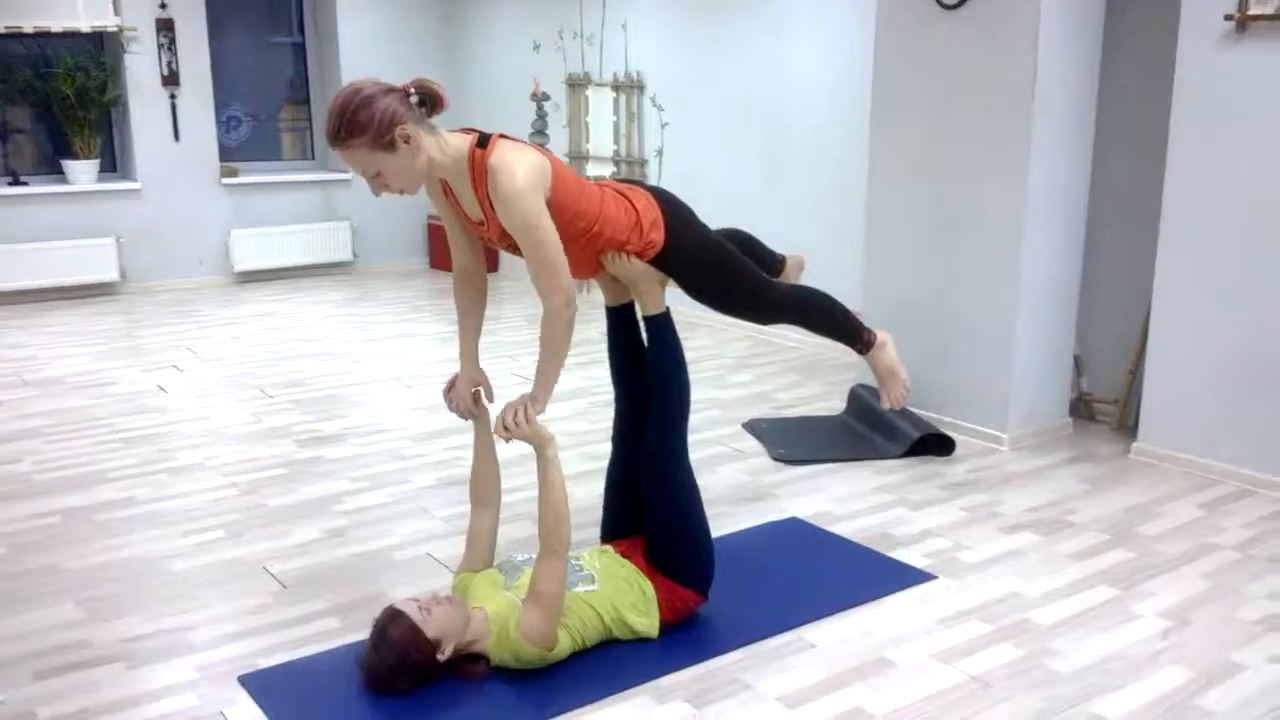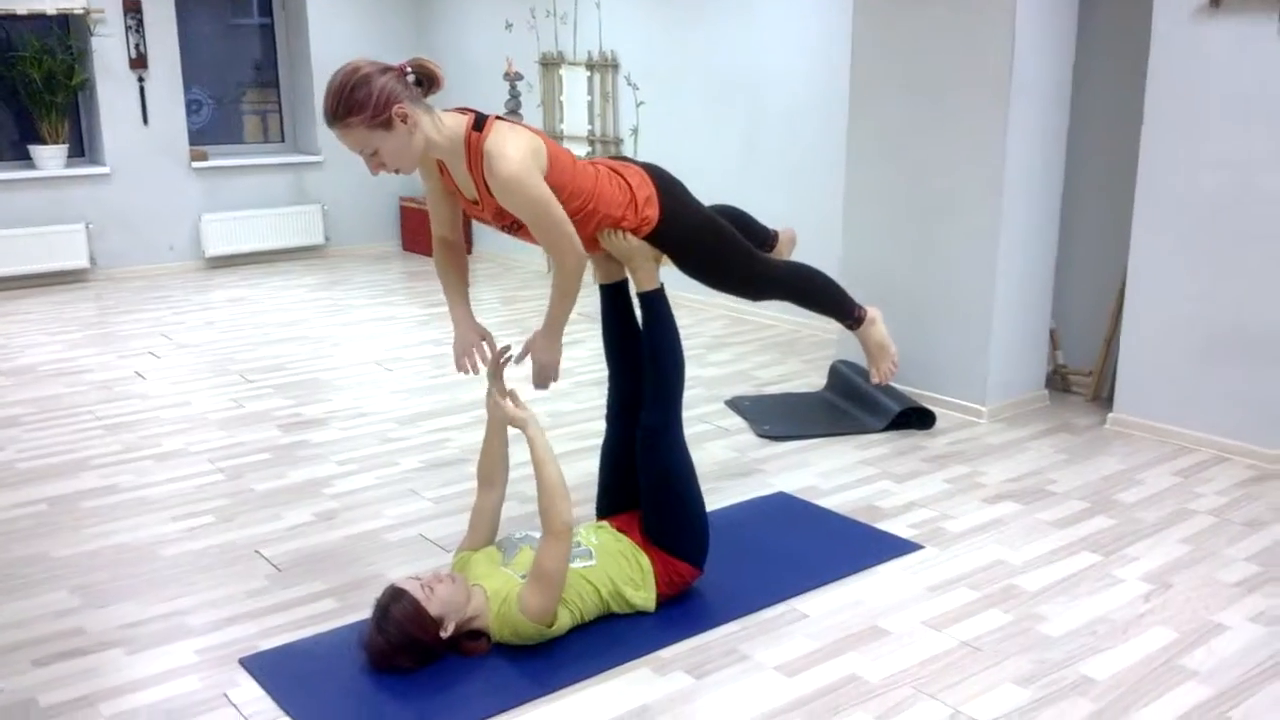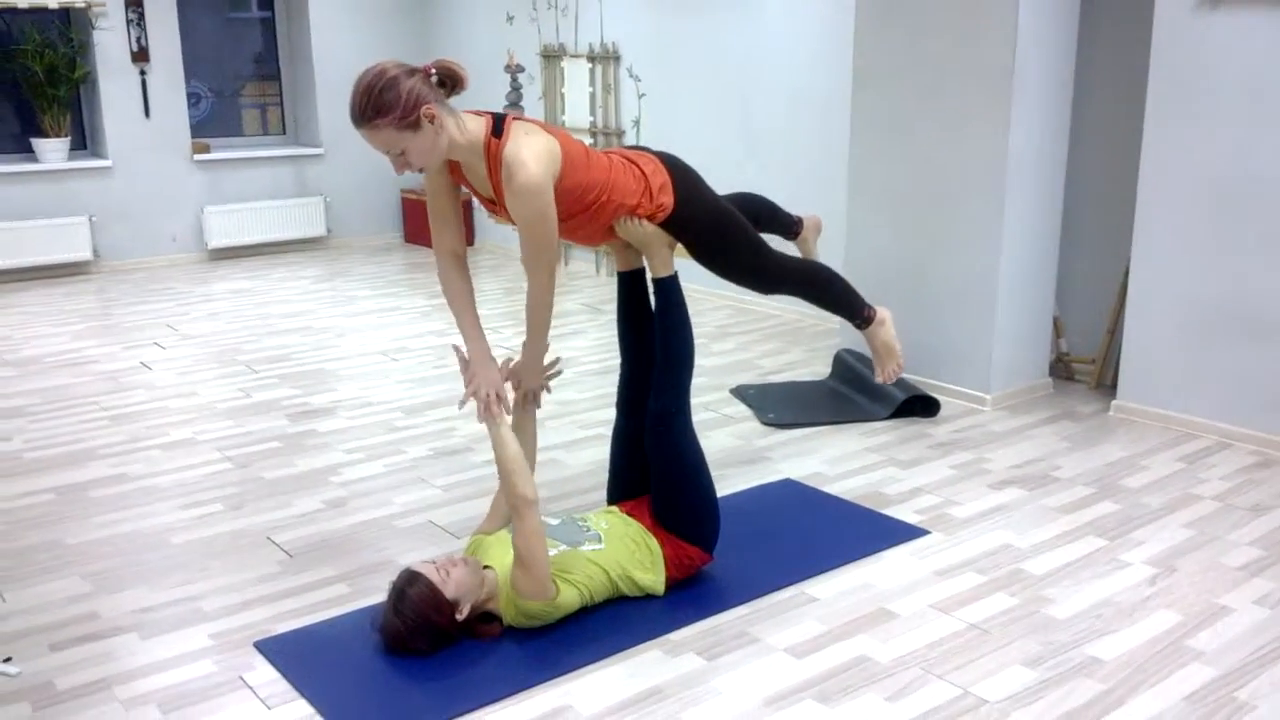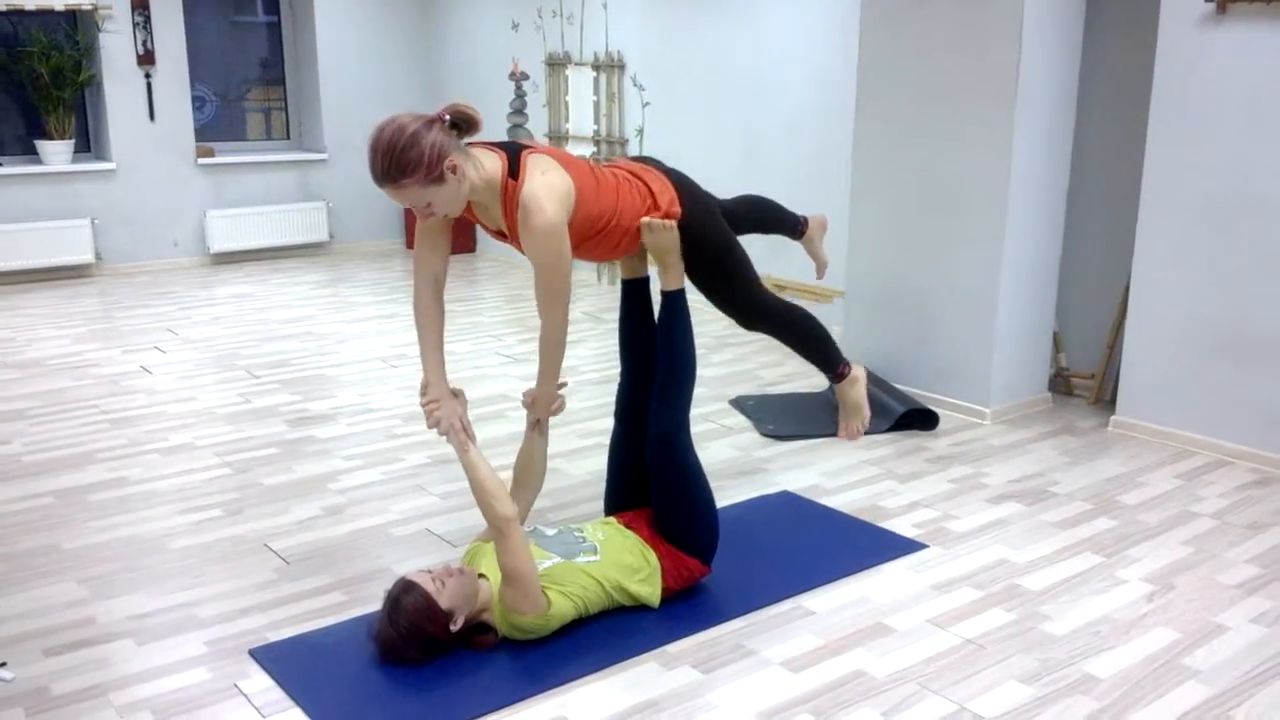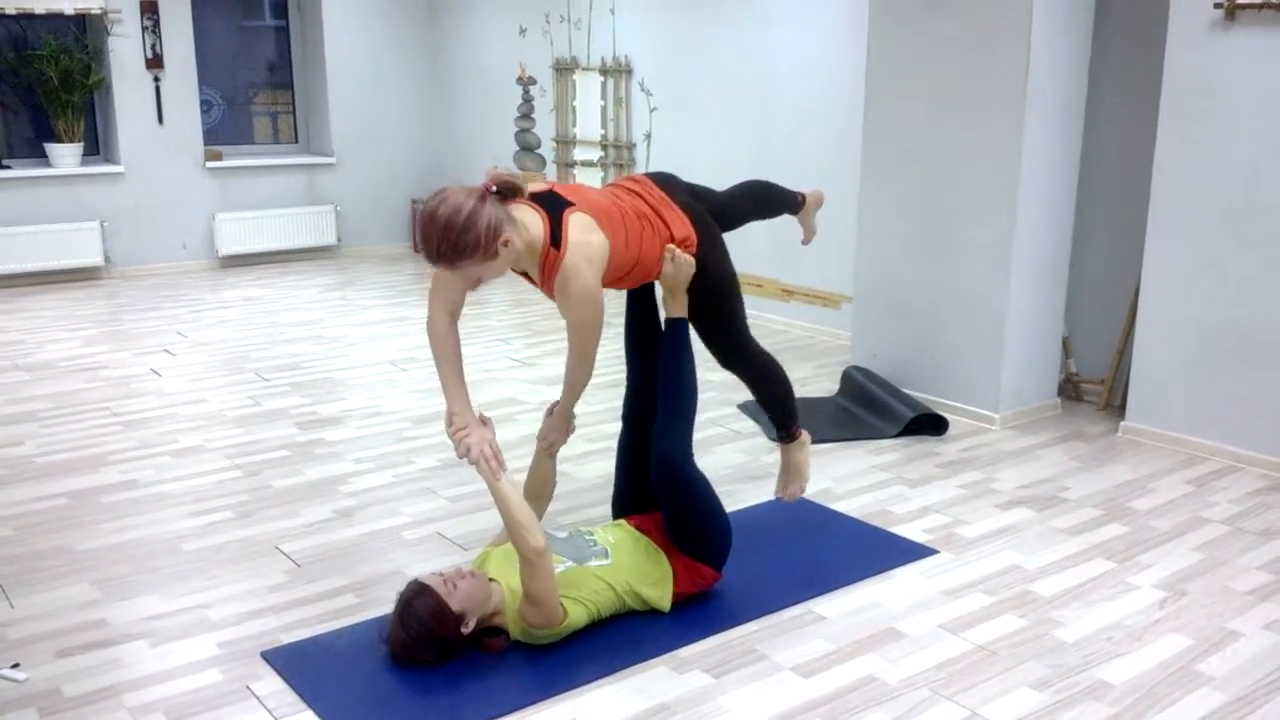
dt=0.5s
person 1, frame 1
left shoulder: (507, 178)
right shoulder: (441, 175)
left elbow: (559, 298)
right elbow: (469, 269)
left wrist: (537, 399)
right wrist: (468, 363)
left hip: (652, 229)
right hip: (614, 214)
left knee: (761, 302)
right knee: (719, 246)
left ankle: (873, 346)
right ankle: (782, 262)
person 1, frame 2
left shoulder: (503, 162)
right shoulder: (434, 152)
left elbow: (571, 258)
right elbow: (447, 240)
left wrist: (548, 339)
right wrist: (462, 320)
left hip: (645, 207)
right hip: (610, 191)
left knee: (753, 278)
left ankle: (862, 319)
person 1, frame 3
left shoulder: (522, 165)
right shoulder: (444, 151)
left elbow: (542, 282)
right elbow: (450, 256)
left wrist: (530, 366)
right wrist: (479, 355)
left hip: (661, 193)
right hip: (623, 185)
left knee: (766, 271)
right knee: (735, 214)
left ankle: (871, 321)
right ankle: (800, 226)
person 1, frame 4
left shoulder: (537, 203)
right shoulder: (446, 180)
left elbow: (555, 318)
right elbow: (428, 286)
left wrist: (544, 395)
right wrist: (437, 386)
left hip: (666, 206)
right hip: (627, 189)
left knee: (752, 307)
right knee: (726, 215)
left ankle: (845, 376)
right ankle: (806, 227)
person 1, frame 5
left shoulder: (574, 265)
right shoulder: (476, 212)
left elbow: (583, 360)
right elbow: (440, 318)
left wrist: (561, 416)
right wrist: (461, 415)
left hip: (681, 234)
right hip: (638, 197)
left knee: (735, 350)
right knee: (731, 206)
left ankle: (794, 439)
right ankle: (800, 202)
person 2, frame 1
left shoulder: (471, 593)
right shoulder: (519, 641)
left elbow: (484, 508)
right elbow: (555, 548)
left wrist: (480, 424)
right wrist: (545, 450)
left hip: (622, 560)
right hip: (667, 586)
right knee: (662, 448)
right ankle: (649, 299)
person 2, frame 2
left shoulder: (472, 571)
right shoulder: (520, 618)
left elbow: (490, 489)
right elbow: (560, 527)
left wrist: (496, 403)
right wrist: (530, 428)
left hip: (618, 536)
right hip: (664, 560)
right knee: (657, 423)
left ankle: (613, 273)
right ankle: (643, 275)
person 2, frame 3
left shoulder: (484, 553)
right shoulder: (525, 603)
left elbow: (516, 489)
right elbow: (524, 502)
left wrist: (523, 404)
right wrist: (494, 417)
left hip: (629, 520)
right hip: (674, 544)
right knee: (665, 411)
left ankle: (632, 259)
right ankle: (658, 262)
person 2, frame 4
left shoulder: (480, 562)
right shoulder: (519, 618)
left elbow: (522, 494)
right elbow: (505, 520)
left wrist: (536, 424)
right wrist: (461, 442)
left hip: (629, 530)
right hip: (674, 555)
right knee: (665, 429)
right ankle: (670, 271)
person 2, frame 5
left shoulder: (492, 564)
right shoulder: (532, 622)
left elbow: (532, 505)
right elbow: (535, 548)
left wrist: (547, 445)
right wrist: (490, 469)
left hip: (636, 534)
right hip: (688, 561)
right knee: (667, 454)
left ankle: (643, 278)
right ankle: (675, 303)
